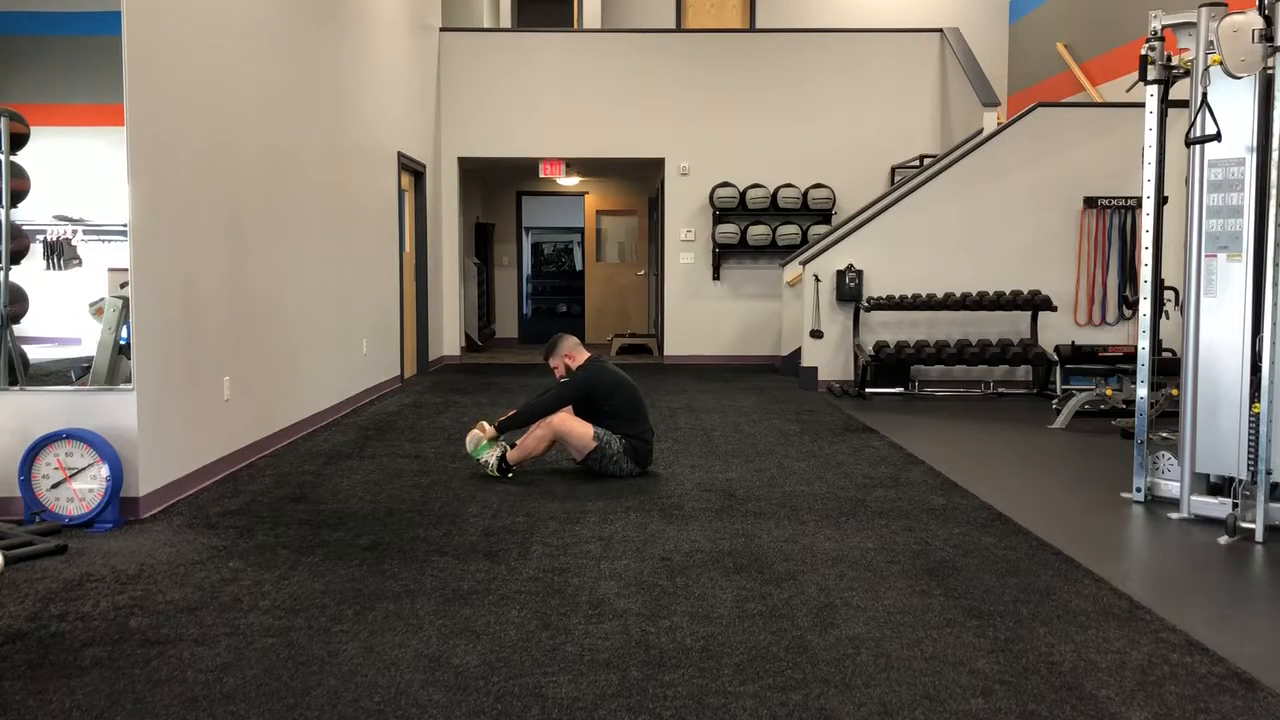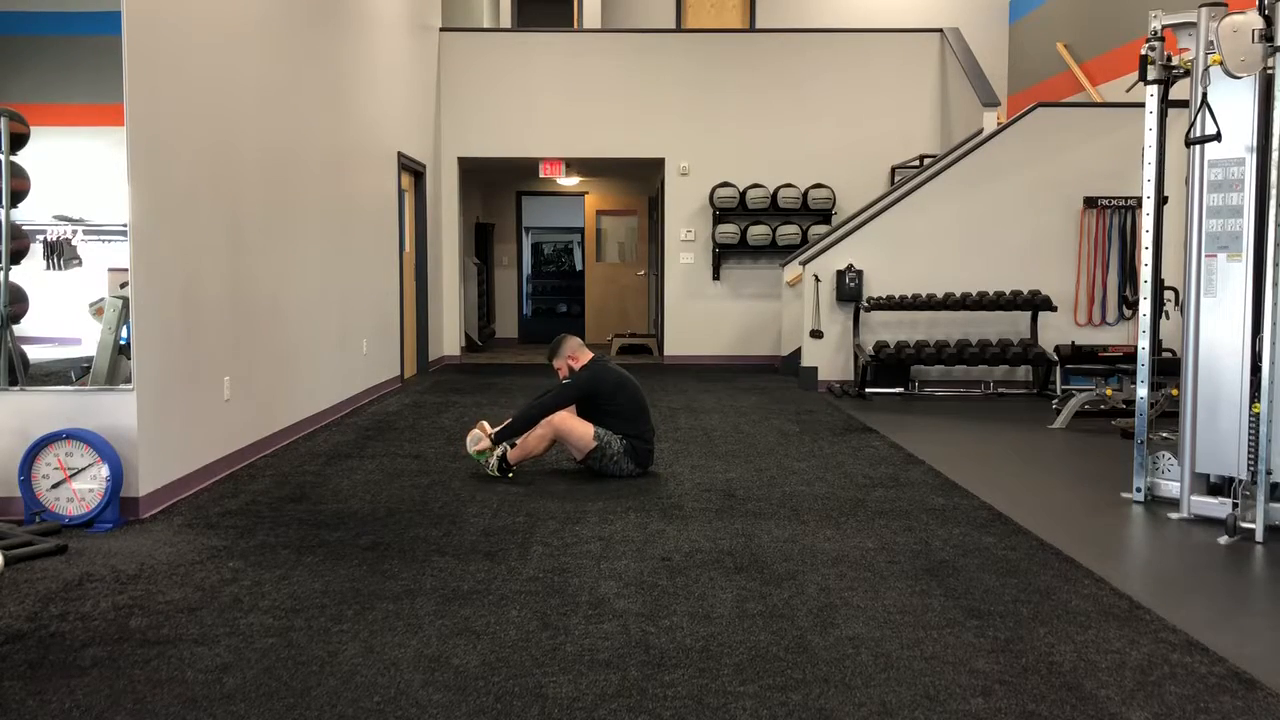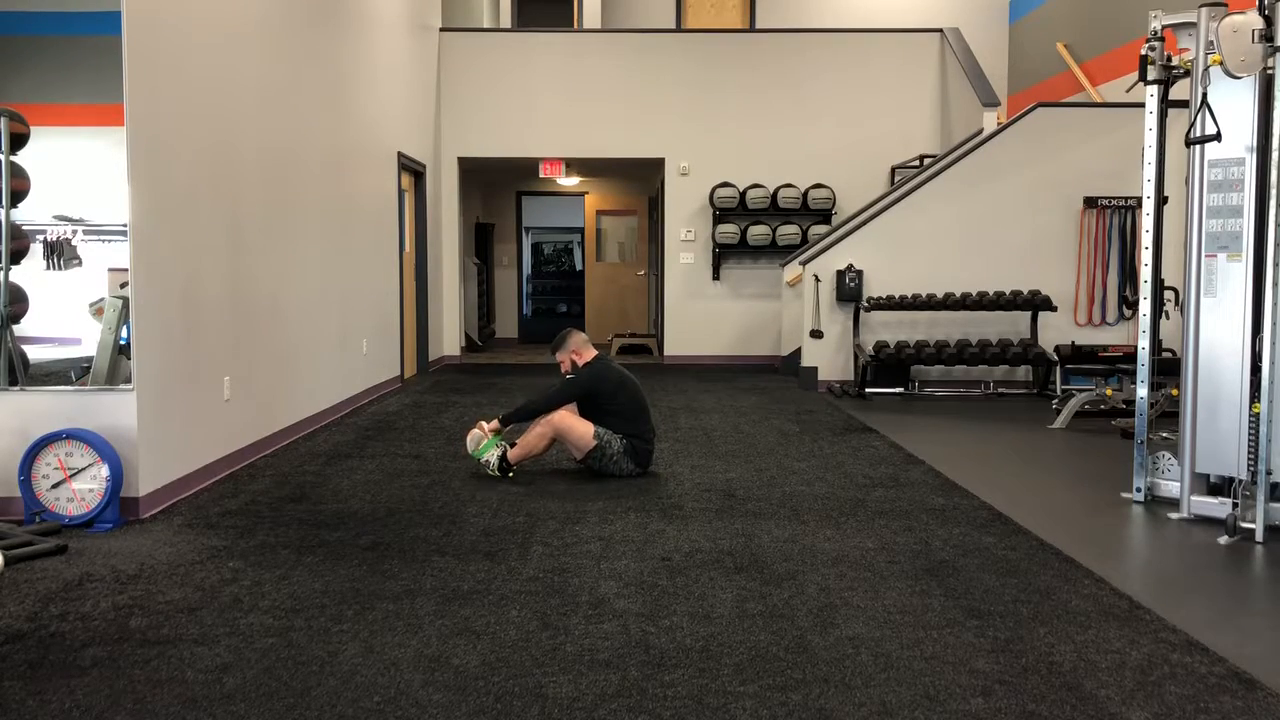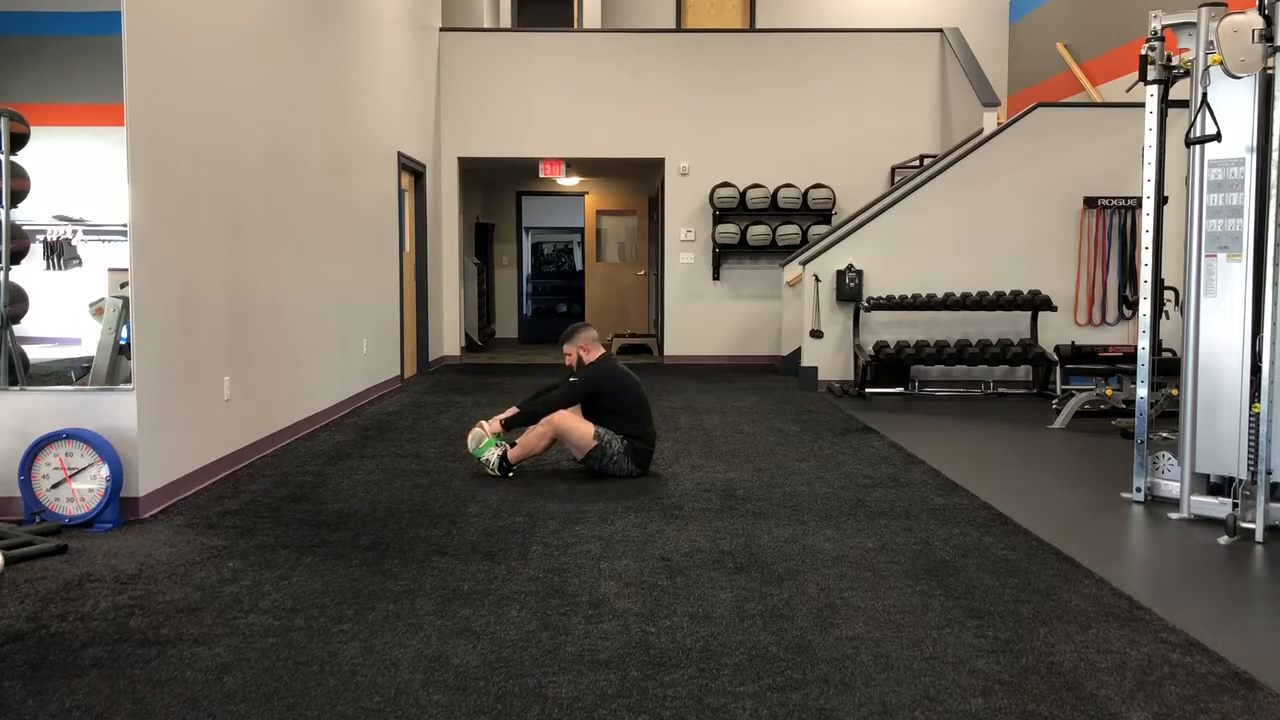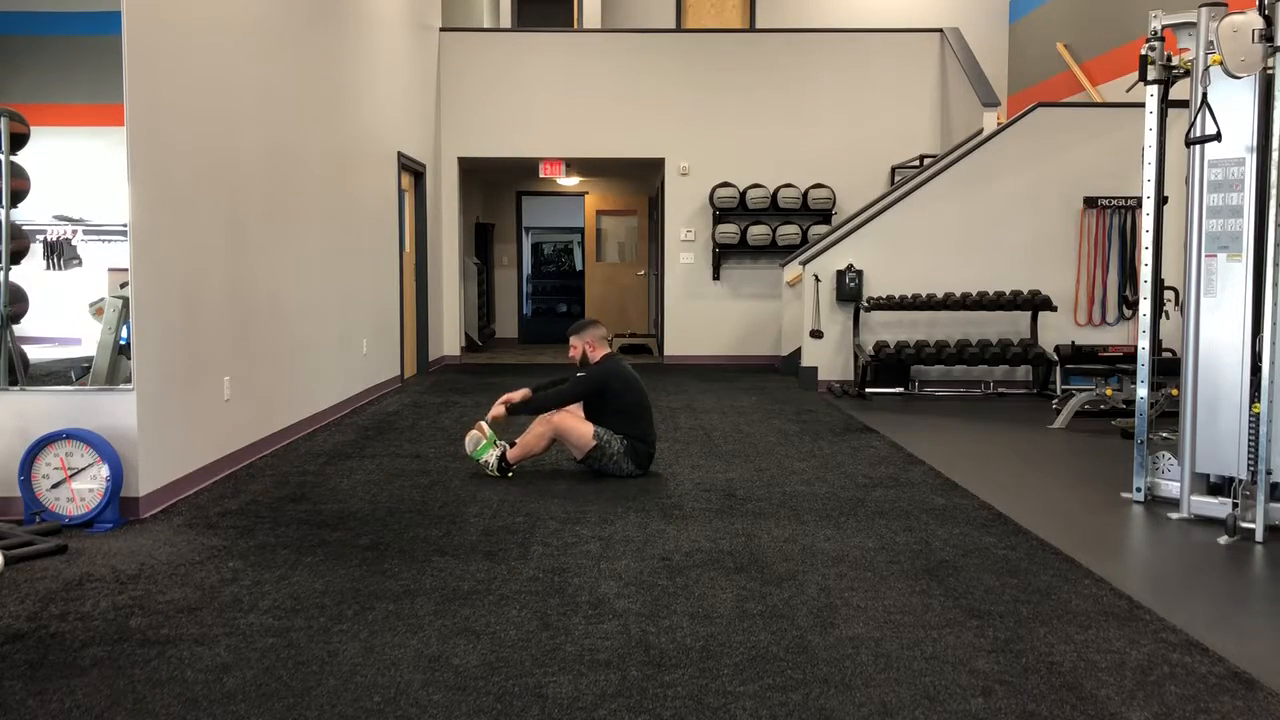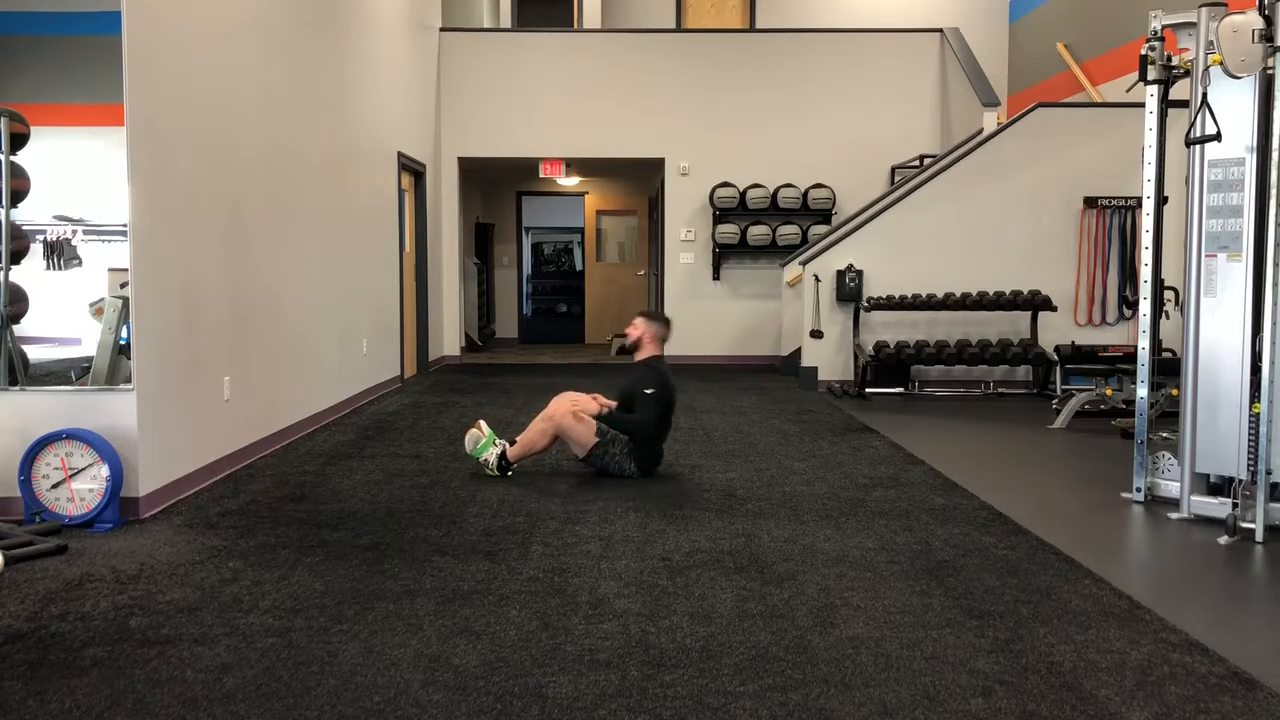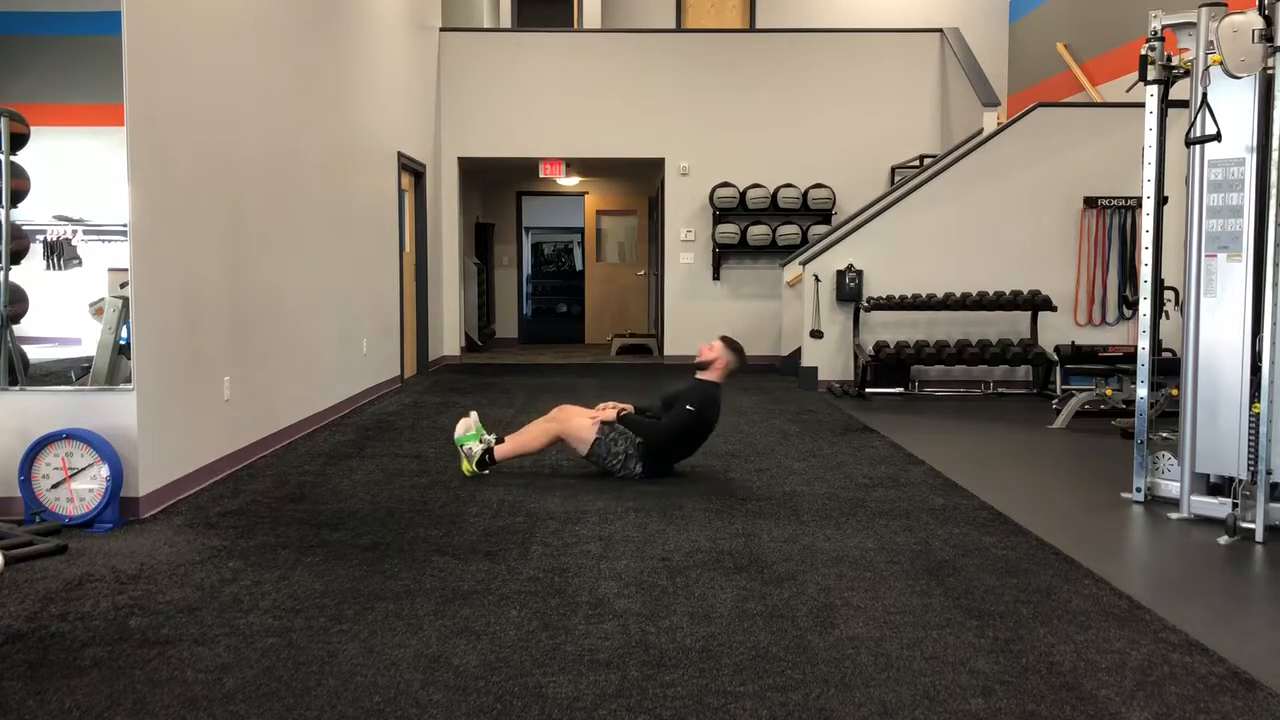
dt=0.4s
person 1, frame 1
left shoulder: (587, 378)
right shoulder: (594, 369)
left elbow: (540, 408)
right elbow: (546, 401)
left wrist: (498, 428)
right wrist: (516, 414)
left hip: (629, 457)
right hip: (624, 446)
left knee: (557, 422)
right knee: (557, 412)
left ankle: (502, 464)
right ankle: (510, 452)
person 1, frame 2
left shoulder: (590, 378)
right shoulder: (597, 369)
left elbow: (541, 410)
right elbow: (547, 401)
left wrist: (495, 439)
right wrist: (512, 422)
left hip: (629, 458)
right hip: (627, 447)
left knee: (557, 421)
right knee: (558, 411)
left ankle: (503, 463)
right ankle: (510, 451)
person 1, frame 3
left shoulder: (592, 375)
right shoulder: (600, 368)
left elbow: (544, 403)
right elbow: (549, 401)
left wrist: (502, 421)
right wrist: (511, 418)
left hip: (629, 457)
right hip: (625, 447)
left knee: (557, 420)
right knee: (558, 410)
left ankle: (502, 463)
right ankle: (510, 451)
person 1, frame 4
left shoulder: (597, 375)
right shoulder: (603, 368)
left elbow: (548, 404)
right elbow: (554, 393)
left wrist: (505, 425)
right wrist: (515, 410)
left hip: (629, 458)
right hip: (624, 447)
left knee: (557, 420)
right knee: (557, 411)
left ankle: (503, 463)
right ankle: (510, 450)
person 1, frame 5
left shoulder: (603, 373)
right shoulder: (608, 366)
left elbow: (556, 399)
right elbow: (565, 386)
left wrist: (507, 410)
right wrist: (526, 392)
left hip: (630, 457)
right hip: (624, 445)
left knee: (555, 420)
right knee: (559, 410)
left ankle: (502, 463)
right ankle: (510, 450)
person 1, frame 6
left shoulder: (652, 376)
right shoulder: (648, 369)
left elbow: (643, 428)
left wrist: (600, 412)
right wrist: (610, 406)
left hip: (635, 460)
right hip: (630, 449)
left knee: (559, 415)
right knee: (564, 402)
left ankle: (502, 462)
right ankle: (509, 450)
person 1, frame 7
left shoulder: (703, 398)
right shoulder: (701, 391)
left elbow: (661, 434)
left wrist: (620, 416)
right wrist: (631, 410)
left hip: (639, 460)
right hip: (640, 448)
left knee: (559, 422)
right knee: (564, 412)
left ankle: (484, 458)
right ankle: (496, 443)
